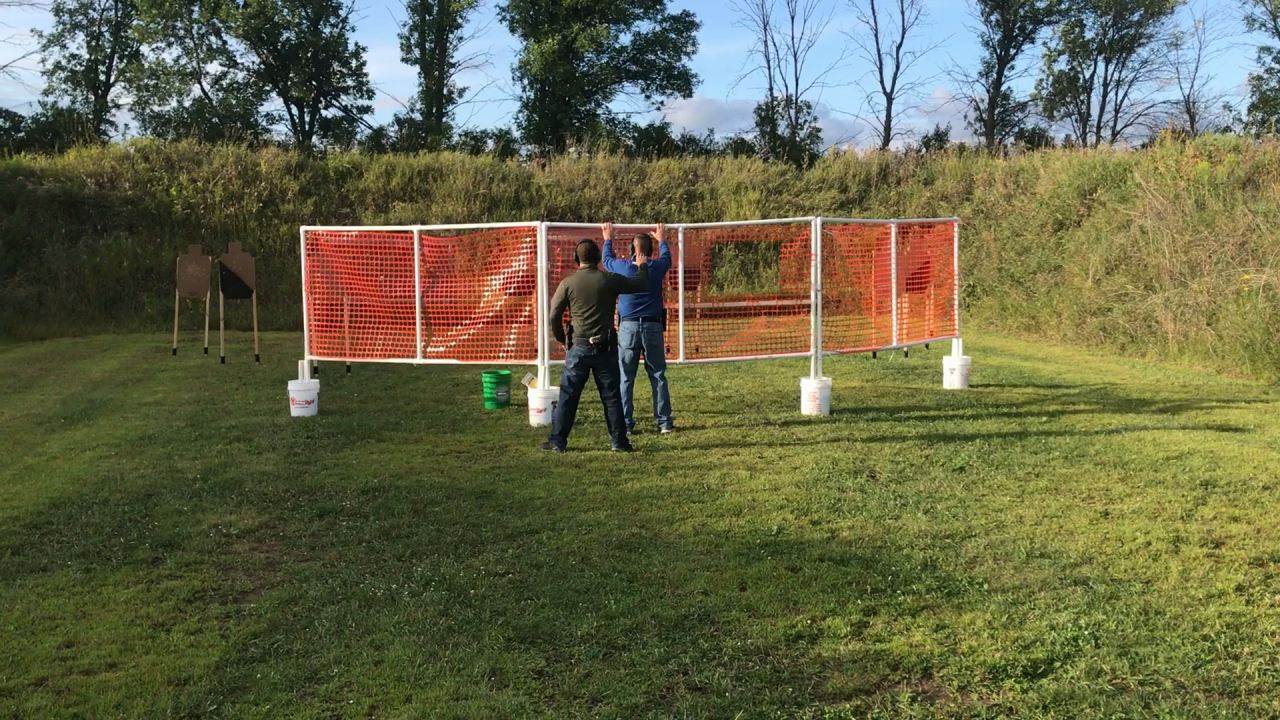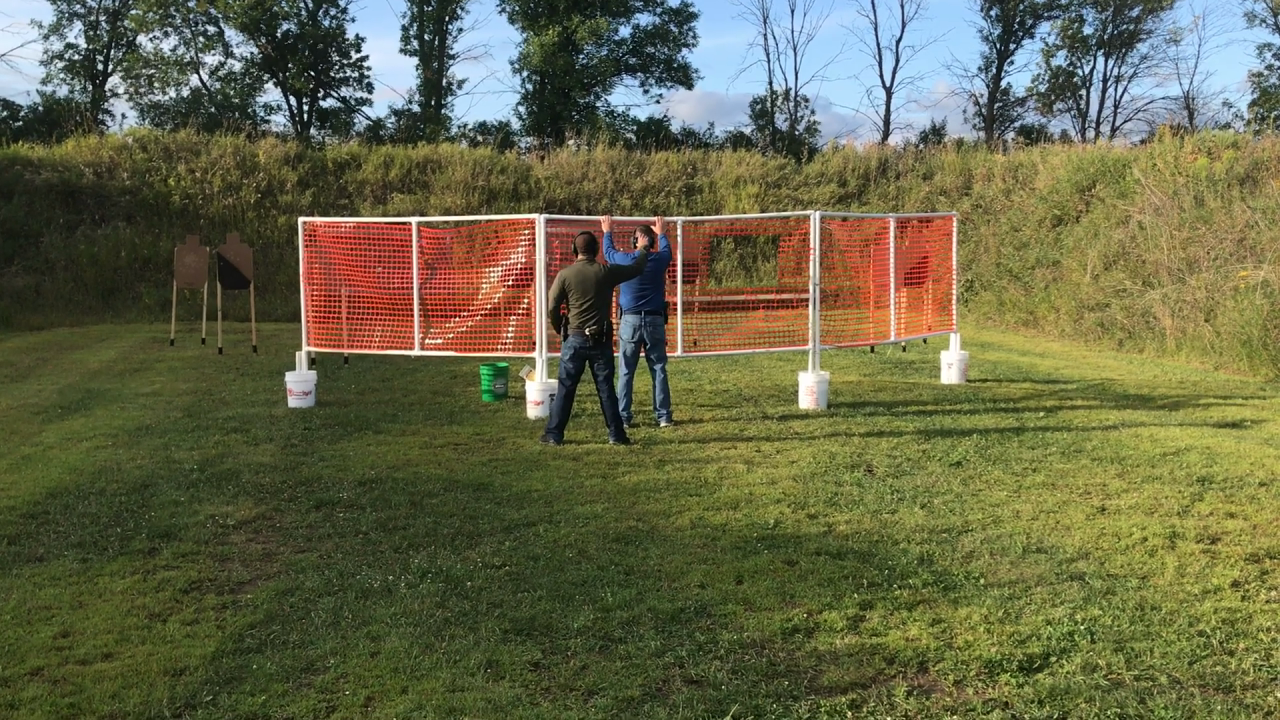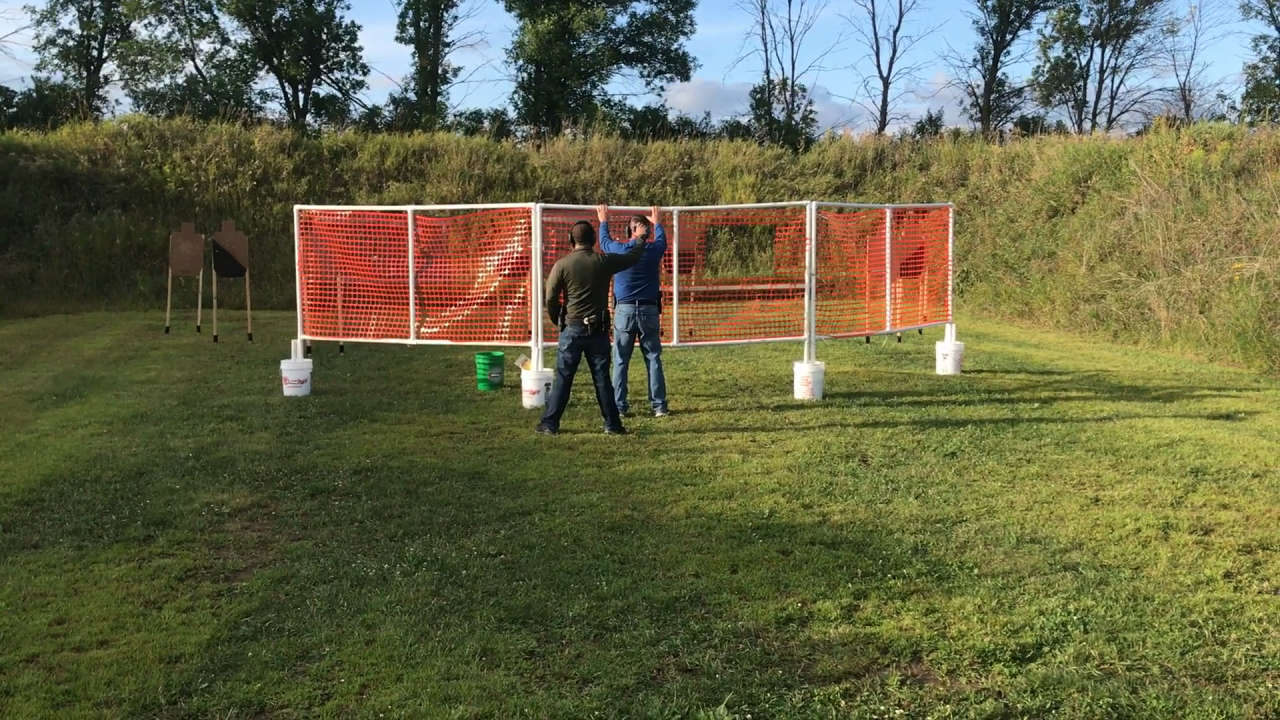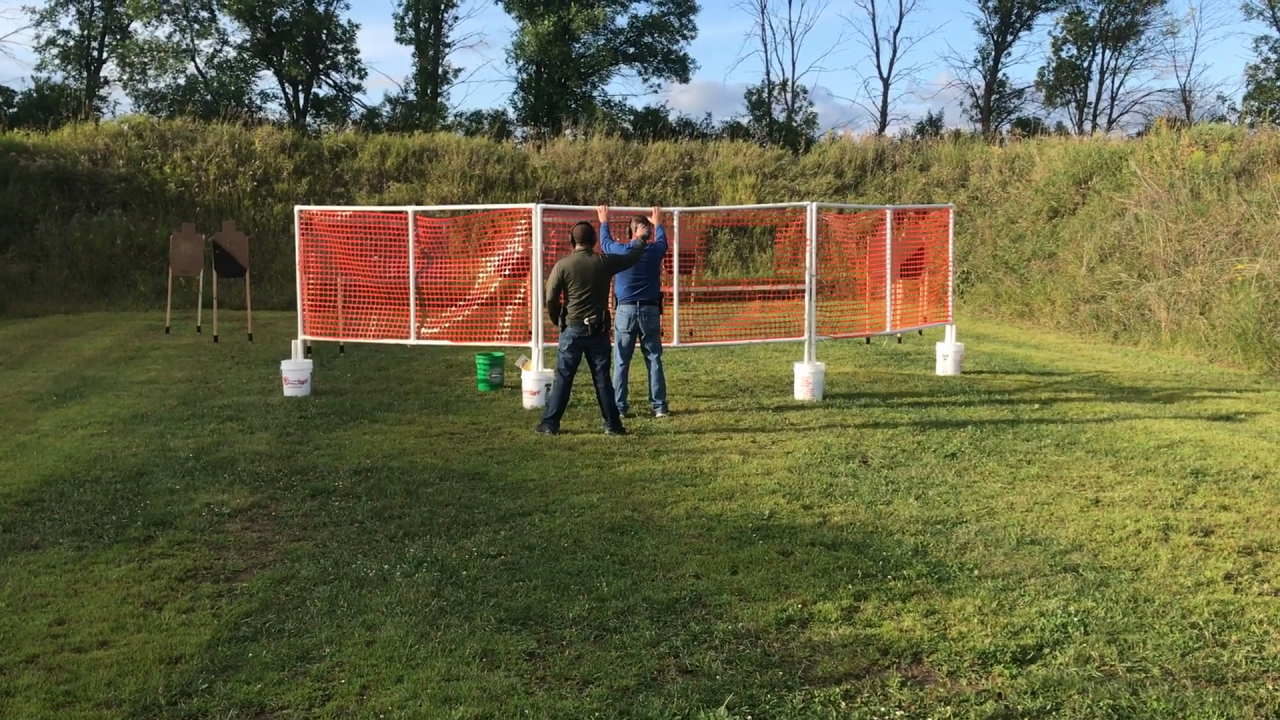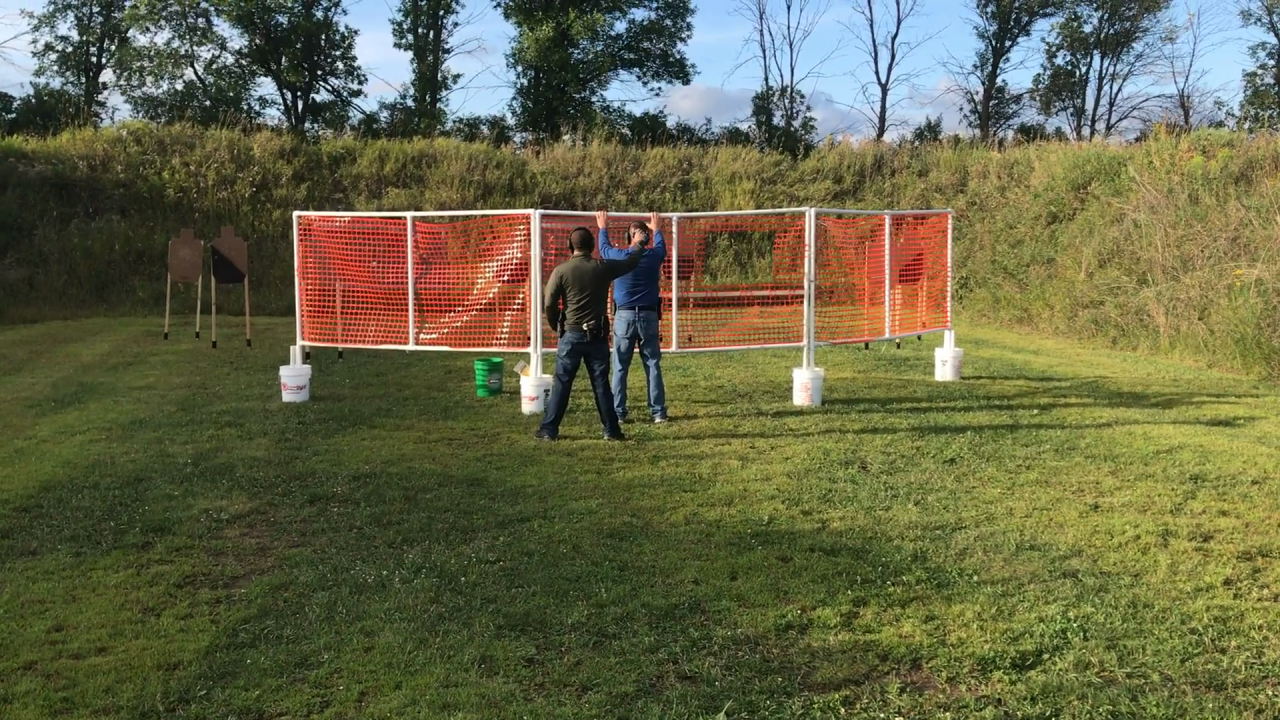
dt=1s
person 1, frame 1
left shoulder: (568, 283)
right shoulder: (610, 280)
left elbow: (554, 316)
right elbow: (640, 285)
left wrist: (563, 339)
right wrist: (642, 266)
left hip: (579, 347)
right hip: (605, 347)
left knee: (568, 397)
right knee: (611, 396)
left ankle: (557, 441)
right ankle: (619, 441)
person 1, frame 2
left shoulder: (565, 274)
right shoulder: (606, 272)
left elbow: (552, 307)
right elbow: (637, 268)
left wrist: (560, 330)
right wrist: (644, 249)
left hip: (574, 339)
right hip: (601, 339)
left knee: (565, 389)
right knee: (606, 389)
left ankle: (554, 434)
right ankle: (616, 434)
person 1, frame 3
left shoulder: (562, 264)
right shoulder: (604, 261)
left elbow: (550, 298)
right elbow: (633, 256)
left wrist: (557, 320)
right wrist: (641, 238)
left hip: (572, 328)
right hip: (598, 329)
left knee: (562, 378)
right knee: (602, 378)
left ankle: (550, 423)
right ankle: (612, 424)
person 1, frame 4
left shoulder: (563, 265)
right shoulder: (605, 262)
left elbow: (550, 298)
right elbow: (633, 256)
left wrist: (558, 321)
right wrist: (641, 240)
left hip: (572, 329)
right hip: (598, 330)
left knee: (562, 379)
right knee: (602, 379)
left ankle: (550, 423)
right ankle: (612, 425)
person 1, frame 5
left shoulder: (561, 270)
right shoulder: (603, 267)
left elbow: (549, 304)
right elbow: (631, 262)
left wrist: (556, 326)
right wrist: (639, 244)
left hip: (571, 335)
right hip: (597, 335)
left knee: (561, 384)
right knee: (601, 384)
left ankle: (549, 429)
right ankle: (611, 430)
person 2, frame 1
left shoulder: (622, 267)
right shoulder: (657, 267)
left elbow: (606, 259)
right elbow: (666, 257)
left wrist: (607, 240)
right wrist: (661, 240)
left hip: (628, 326)
right hip: (653, 326)
left knee: (626, 378)
right knee: (658, 376)
left ankle: (625, 424)
right ankle: (664, 422)
person 2, frame 2
left shoulder: (624, 259)
right shoulder: (660, 259)
left elbow: (608, 251)
right elbow: (666, 249)
left wrist: (607, 232)
right wrist: (661, 233)
left hip: (631, 320)
right hip: (655, 319)
left knee: (626, 372)
right knee: (659, 369)
left ankle: (623, 416)
right ankle: (663, 416)
person 2, frame 3
left shoulder: (619, 250)
right shoulder: (654, 249)
left elbow: (604, 240)
right elbow: (661, 239)
left wrist: (603, 221)
right wrist: (657, 223)
left hip: (624, 310)
right hip: (649, 309)
left knee: (620, 361)
right knee: (653, 359)
left ankle: (619, 406)
right ankle: (659, 405)
person 2, frame 4
left shoulder: (620, 251)
right shoulder: (655, 250)
left elbow: (605, 242)
right elbow: (662, 240)
left wrist: (604, 222)
right wrist: (658, 224)
left hip: (625, 310)
right hip: (650, 310)
left knee: (621, 362)
right knee: (654, 360)
left ankle: (619, 407)
right ankle: (659, 406)
person 2, frame 5
left shoulder: (619, 257)
right shoulder: (654, 256)
left elbow: (604, 247)
right elbow: (661, 246)
left wrist: (602, 228)
right wrist: (657, 229)
left hip: (624, 316)
right hip: (649, 316)
left knee: (620, 368)
right knee: (653, 365)
left ankle: (618, 412)
right ankle: (658, 412)
